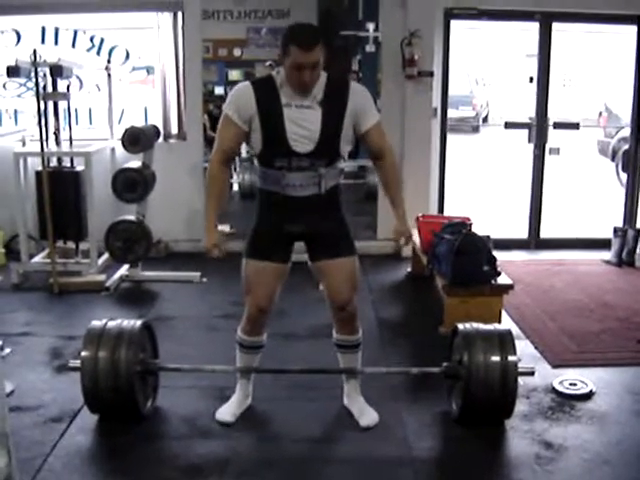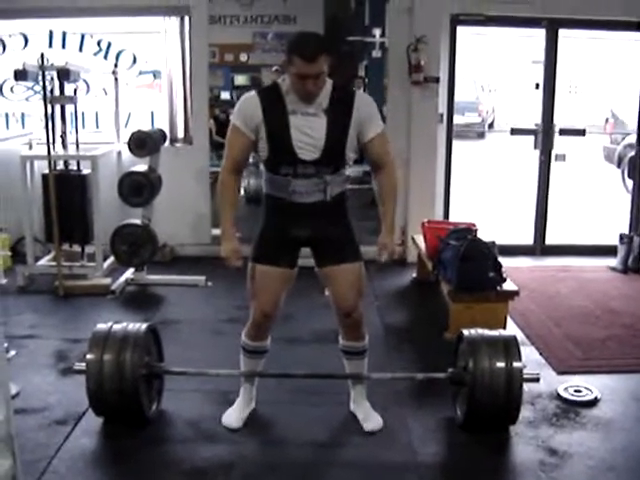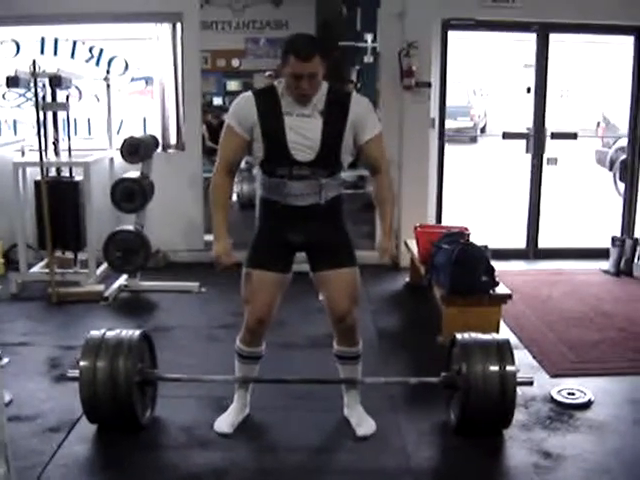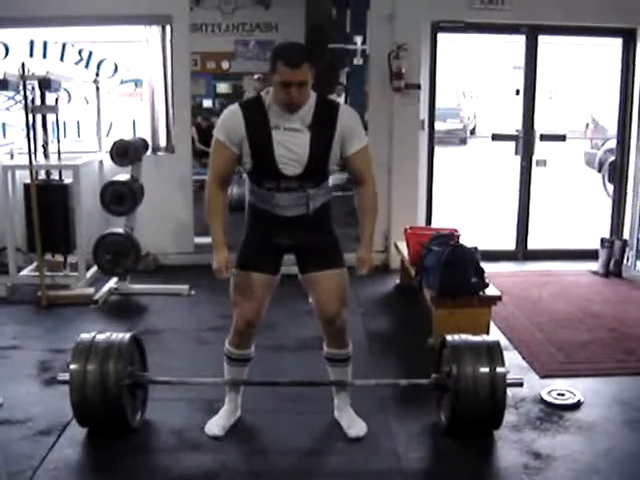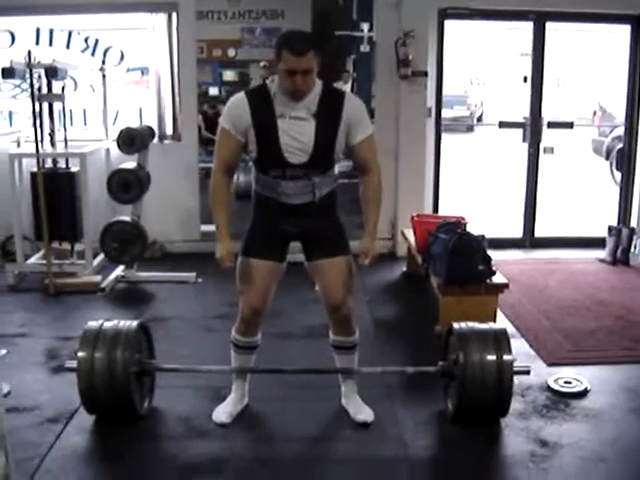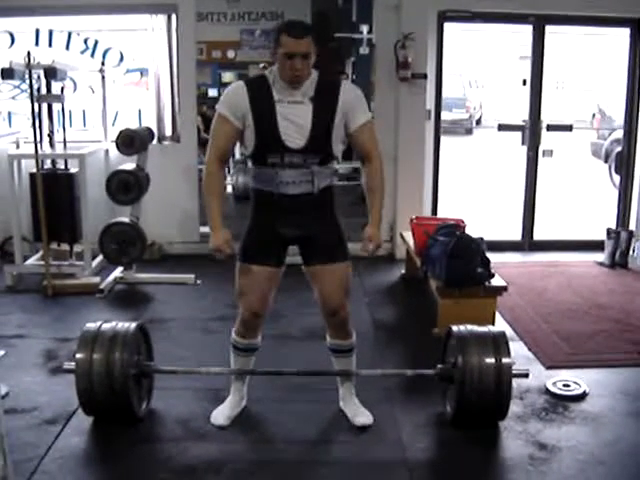
dt=0.5s
person 1, frame 1
left shoulder: (351, 95)
right shoulder: (249, 96)
left elbow: (383, 156)
right elbow: (220, 161)
left wrist: (400, 216)
right wrist: (211, 225)
left hip: (326, 213)
right hip: (273, 214)
left knee: (345, 306)
right knee: (256, 309)
left ankle: (353, 392)
right ankle: (242, 391)
person 1, frame 2
left shoulder: (357, 104)
right shoulder: (256, 105)
left elbow: (384, 166)
right elbow: (231, 170)
left wrist: (387, 229)
right wrist: (228, 234)
left hip: (332, 218)
right hip: (279, 219)
left knee: (351, 312)
right knee: (261, 314)
left ankle: (359, 397)
right ankle: (246, 395)
person 1, frame 3
left shoulder: (353, 107)
right shoulder: (251, 106)
left elbow: (380, 170)
right elbow: (224, 171)
left wrist: (387, 231)
right wrist: (220, 234)
left hip: (327, 222)
right hip: (275, 223)
left knee: (345, 317)
right knee: (255, 319)
left ankle: (352, 403)
right ankle: (240, 401)
person 1, frame 4
left shoulder: (340, 117)
right shoulder: (239, 117)
left elbow: (364, 181)
right elbow: (217, 183)
left wrist: (366, 244)
right wrist: (219, 246)
left hip: (315, 227)
right hip: (263, 227)
left knee: (334, 318)
right knee: (243, 321)
left ankle: (343, 404)
right ankle: (231, 403)
person 1, frame 5
left shoulder: (346, 106)
right shoulder: (244, 106)
left elbow: (370, 171)
right elbow: (222, 172)
left wrist: (370, 234)
right wrist: (223, 236)
left hip: (322, 215)
right hip: (268, 215)
left knee: (341, 306)
right knee: (250, 309)
left ankle: (350, 392)
right ankle: (238, 391)
person 1, frame 6
left shoulder: (344, 95)
right shoulder: (242, 95)
left elbow: (371, 158)
right elbow: (215, 160)
left wrist: (375, 220)
right wrist: (216, 224)
left hip: (320, 215)
right hip: (267, 215)
left knee: (337, 310)
right knee: (251, 311)
left ankle: (347, 394)
right ankle: (237, 393)
